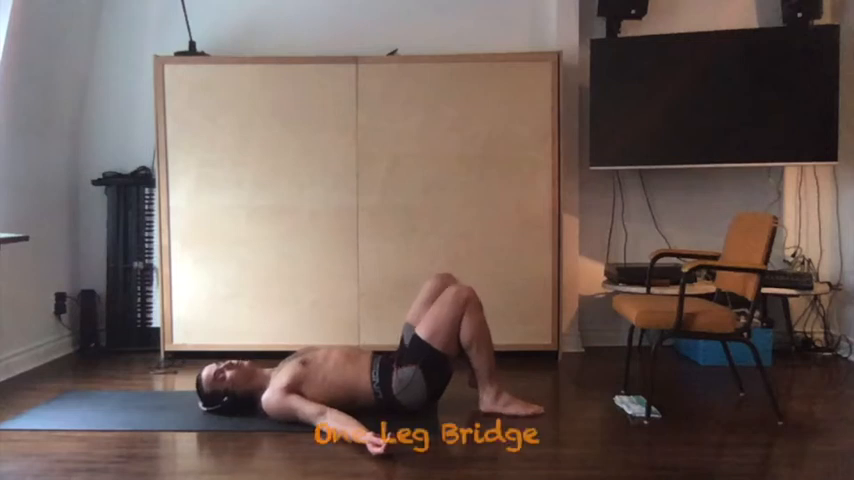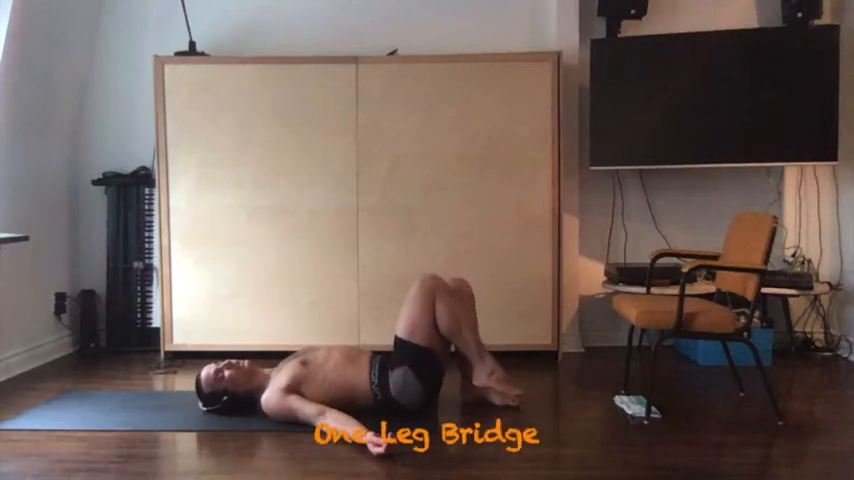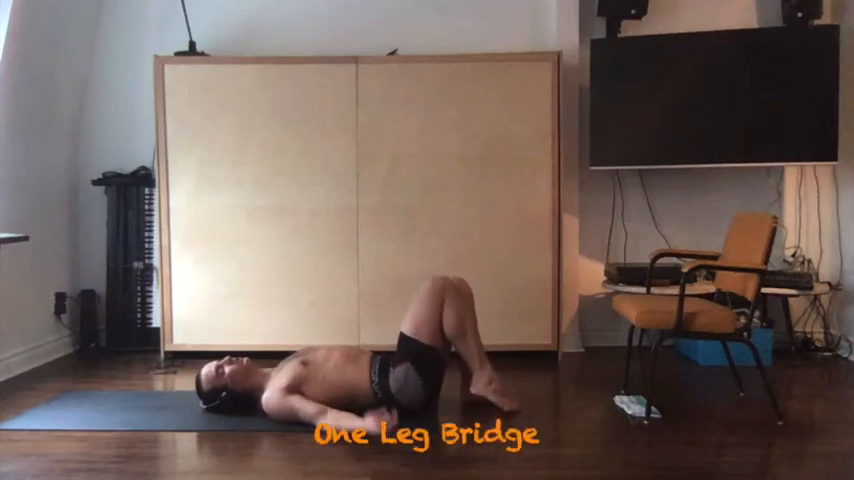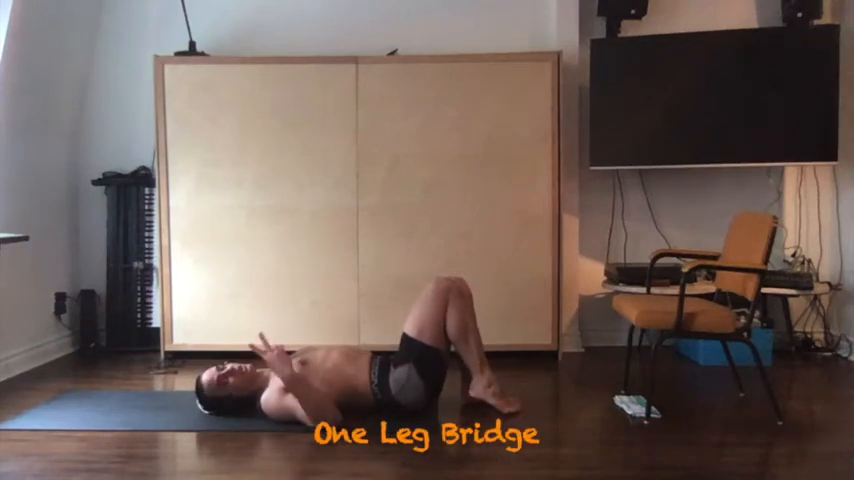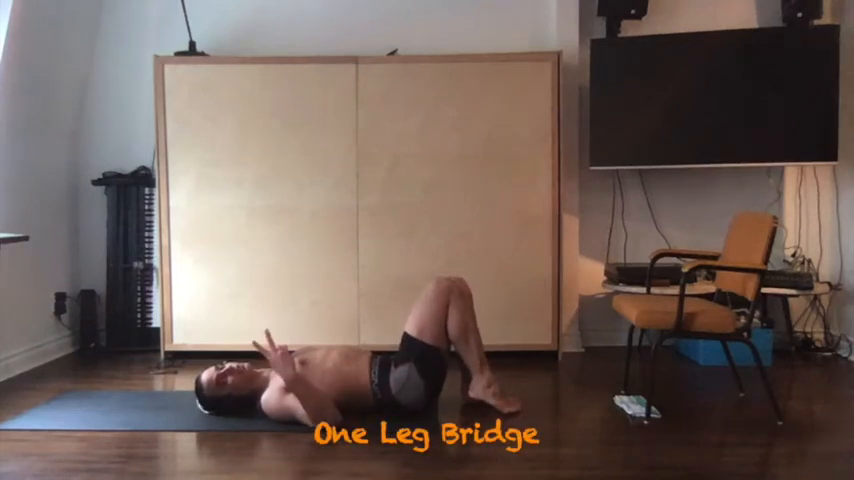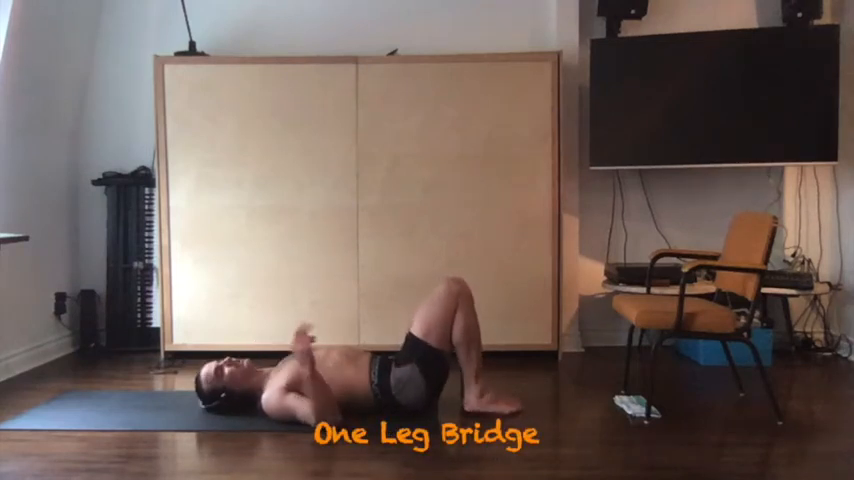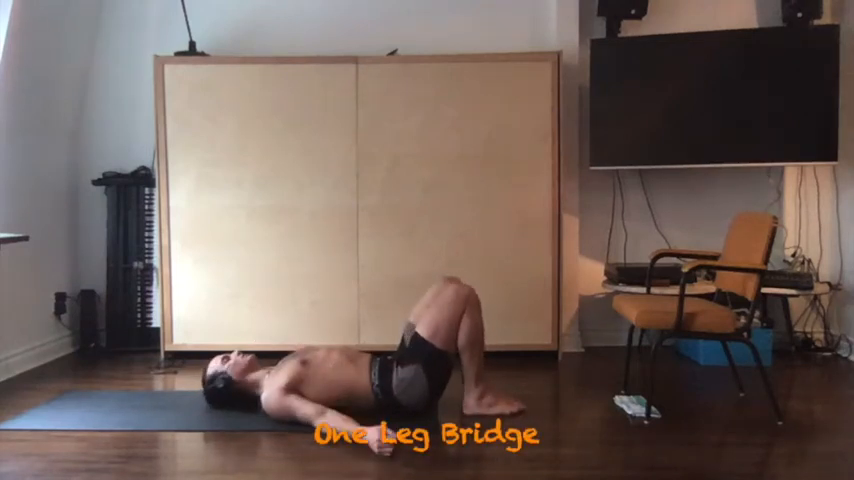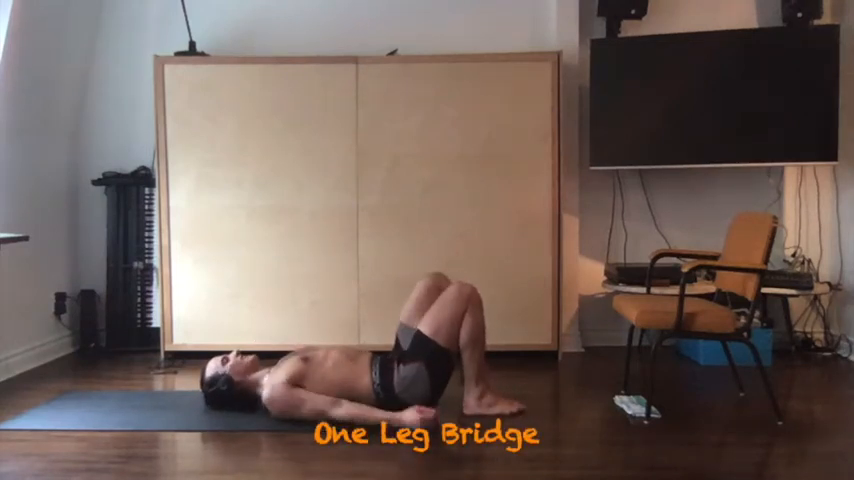
dt=0.5s
person 1, frame 1
left shoulder: (279, 373)
right shoulder: (273, 399)
right elbow: (321, 414)
right wrist: (366, 437)
left hip: (393, 363)
right hip: (405, 385)
left knee: (443, 282)
right knee: (463, 297)
left ankle: (478, 372)
right ankle: (491, 394)
person 1, frame 2
left shoulder: (281, 372)
right shoulder: (273, 399)
right elbow: (321, 415)
right wrist: (366, 436)
left hip: (391, 369)
right hip: (403, 385)
left knee: (457, 286)
right knee: (428, 284)
left ankle: (474, 385)
right ankle: (485, 369)
person 1, frame 3
left shoulder: (281, 372)
right shoulder: (273, 400)
right elbow: (322, 415)
right wrist: (364, 424)
left hip: (392, 368)
right hip: (403, 384)
left knee: (456, 287)
right knee: (441, 287)
left ankle: (474, 387)
right ankle: (483, 377)
person 1, frame 4
left shoulder: (276, 376)
right shoulder: (272, 399)
right elbow: (329, 419)
right wrist: (290, 380)
left hip: (394, 370)
right hip: (405, 384)
left knee: (455, 287)
right knee: (444, 289)
left ankle: (472, 386)
right ankle: (483, 382)
person 1, frame 5
left shoulder: (274, 377)
right shoulder: (273, 399)
right elbow: (329, 420)
right wrist: (293, 380)
left hip: (394, 369)
right hip: (405, 384)
left knee: (455, 288)
right knee: (445, 289)
left ankle: (472, 385)
right ankle: (483, 382)
person 1, frame 6
left shoulder: (278, 374)
right shoulder: (272, 399)
right elbow: (328, 419)
right wrist: (311, 370)
left hip: (393, 368)
right hip: (403, 386)
left knee: (453, 288)
right knee: (454, 292)
left ankle: (472, 390)
right ankle: (476, 394)
person 1, frame 7
left shoulder: (278, 374)
right shoulder: (272, 398)
right elbow: (321, 416)
right wrist: (367, 432)
left hip: (394, 366)
right hip: (404, 385)
left knee: (449, 285)
right knee: (462, 295)
left ankle: (475, 385)
right ankle: (476, 397)
person 1, frame 8
left shoulder: (277, 374)
right shoulder: (275, 395)
right elbow: (336, 409)
right wrist: (398, 418)
left hip: (393, 364)
right hip: (404, 383)
left knee: (435, 282)
right knee: (465, 294)
left ankle: (475, 379)
right ankle: (477, 397)
